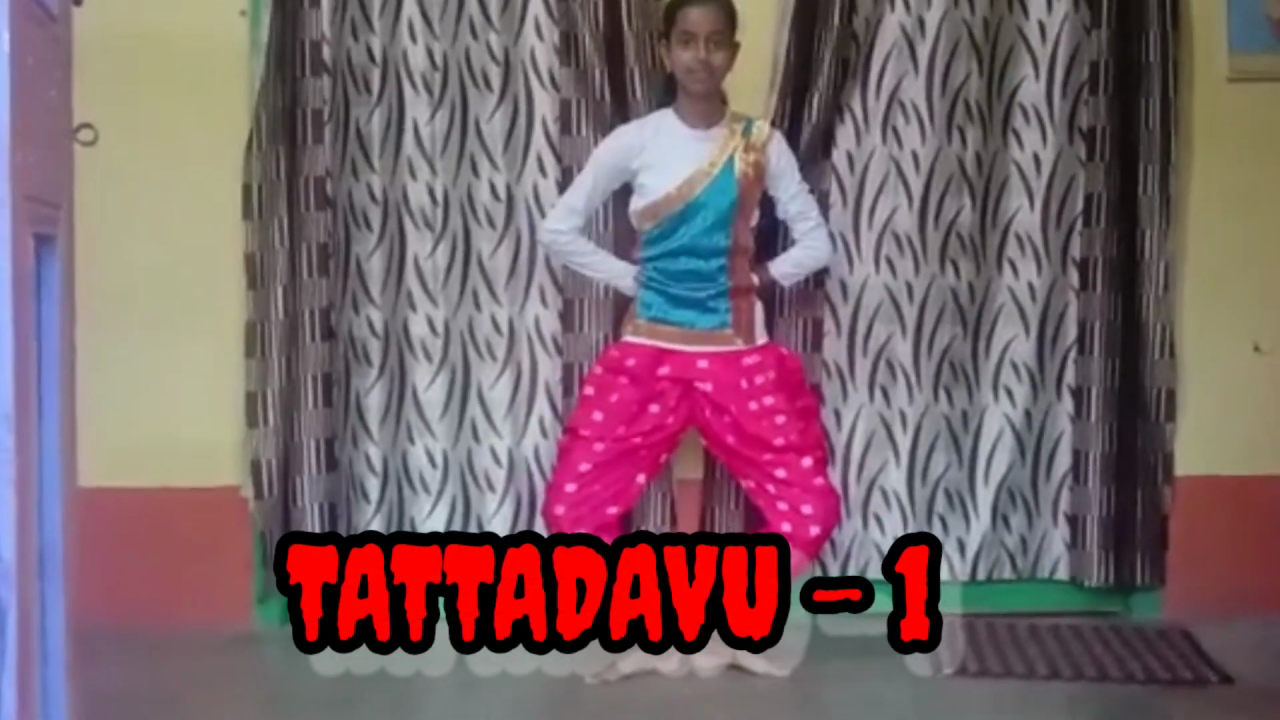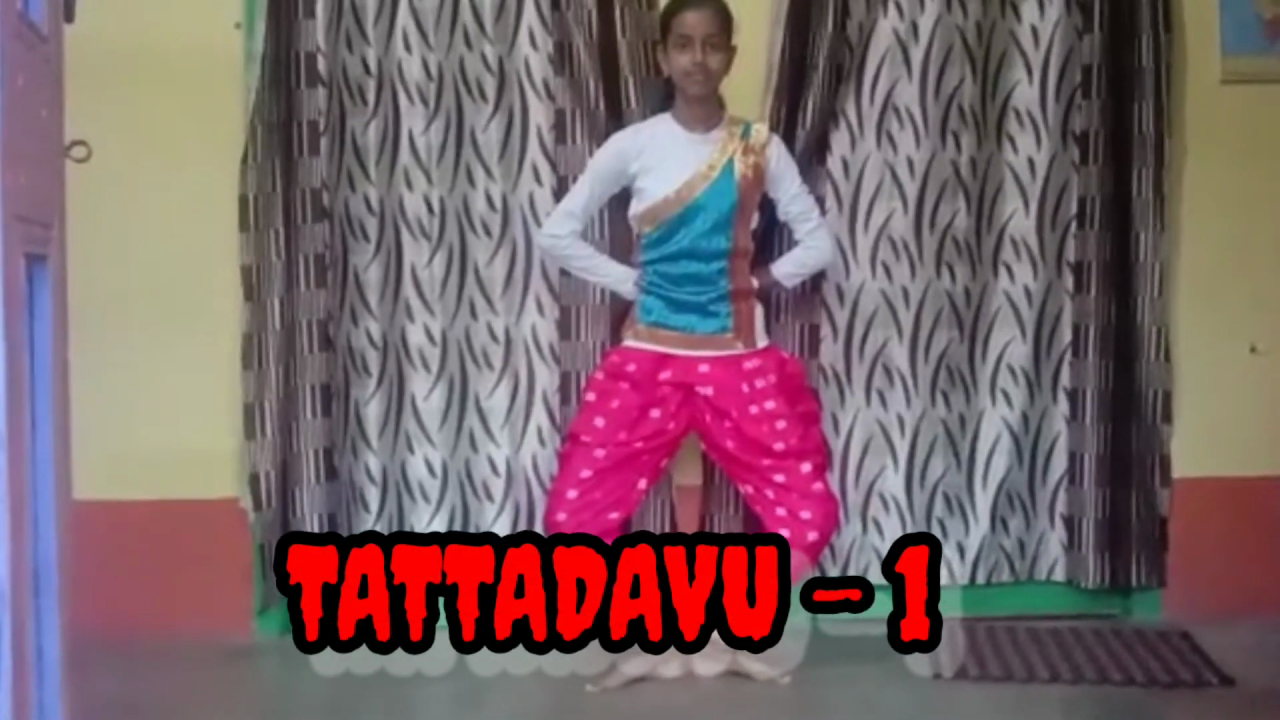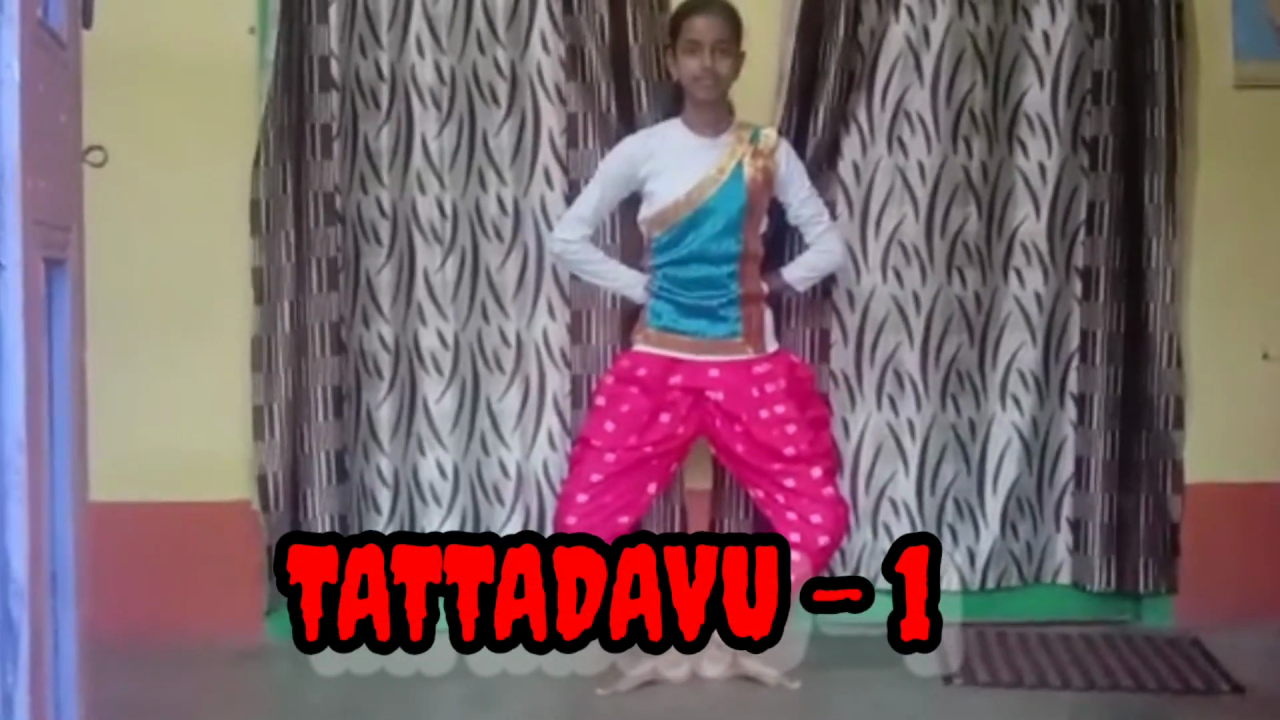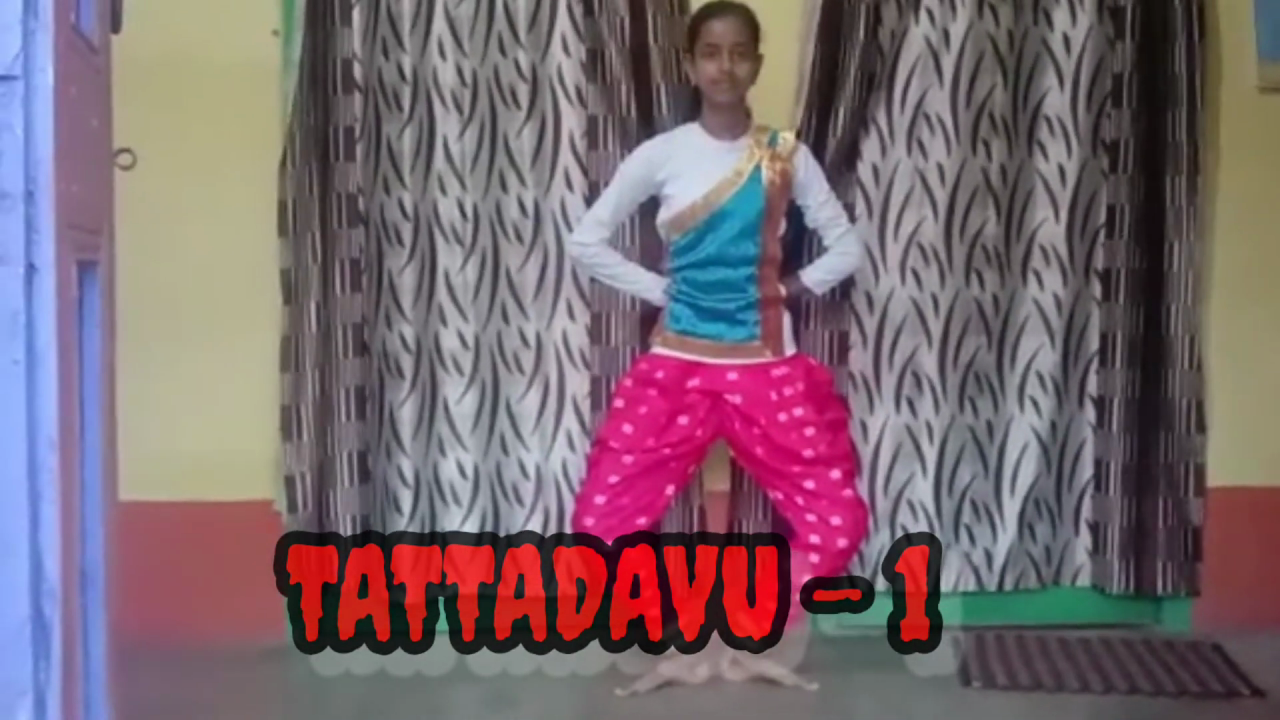
dt=0.5s
person 1, frame 1
left shoulder: (762, 144)
right shoulder: (634, 140)
left elbow: (817, 244)
right elbow: (557, 230)
left wrist: (758, 277)
right wrist: (629, 277)
left hip: (738, 356)
right hip: (648, 354)
left knee: (811, 508)
right knee: (572, 509)
person 1, frame 2
left shoulder: (760, 147)
right shoulder: (633, 146)
left elbow: (819, 243)
right elbow: (556, 235)
left wrist: (762, 280)
right wrist: (632, 282)
left hip: (739, 360)
right hip: (649, 359)
left knee: (810, 513)
right knee: (573, 516)
person 1, frame 3
left shoulder: (770, 153)
right shoulder: (641, 151)
left elbow: (829, 247)
right elbow: (566, 239)
left wrist: (769, 285)
right wrist: (641, 287)
left hip: (749, 366)
right hip: (658, 364)
left knee: (820, 518)
right knee: (583, 522)
person 1, frame 4
left shoulder: (787, 156)
right shoulder: (660, 155)
left elbow: (847, 248)
right elbow: (585, 242)
left wrist: (789, 287)
right wrist: (661, 290)
left hip: (767, 369)
right hip: (677, 367)
left knee: (837, 522)
right knee: (601, 523)
